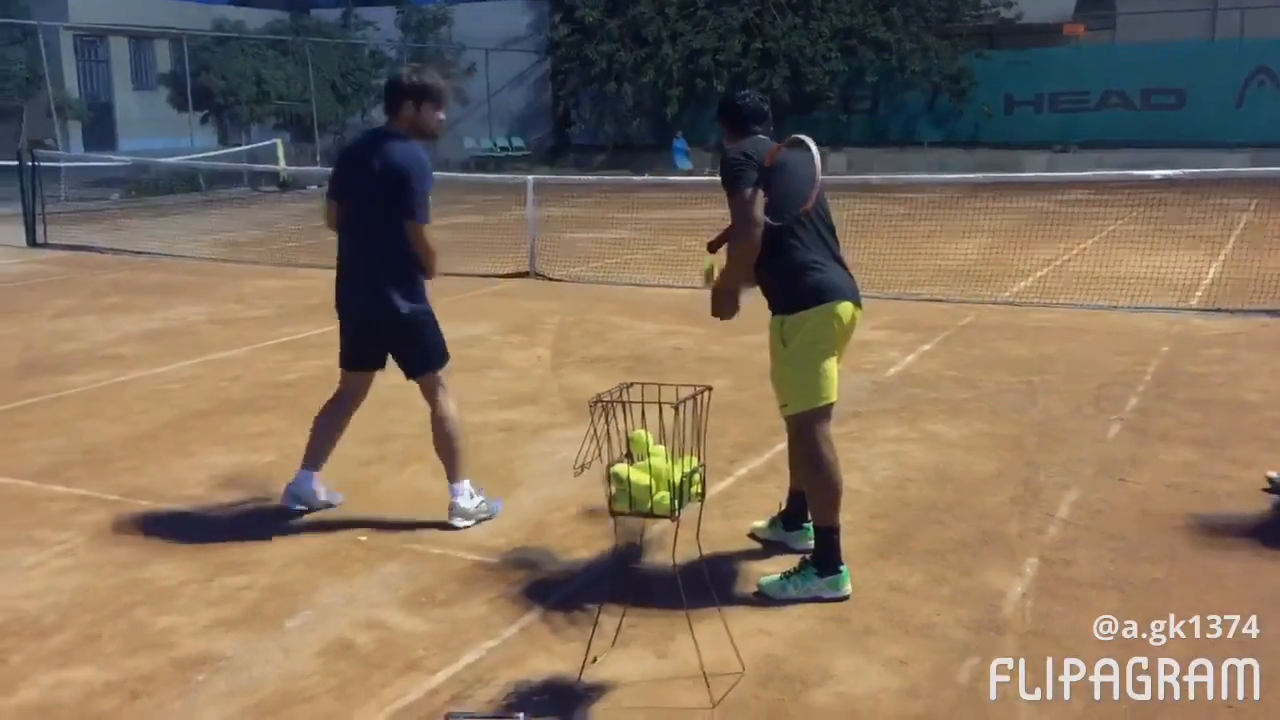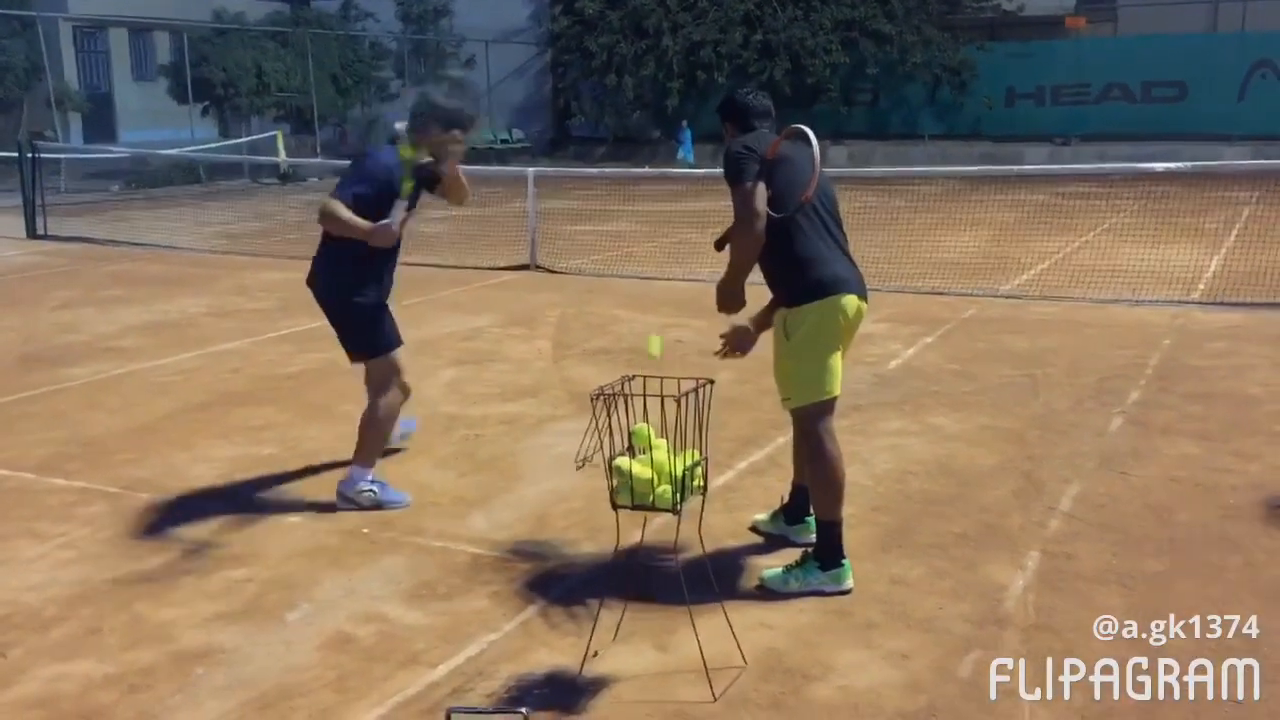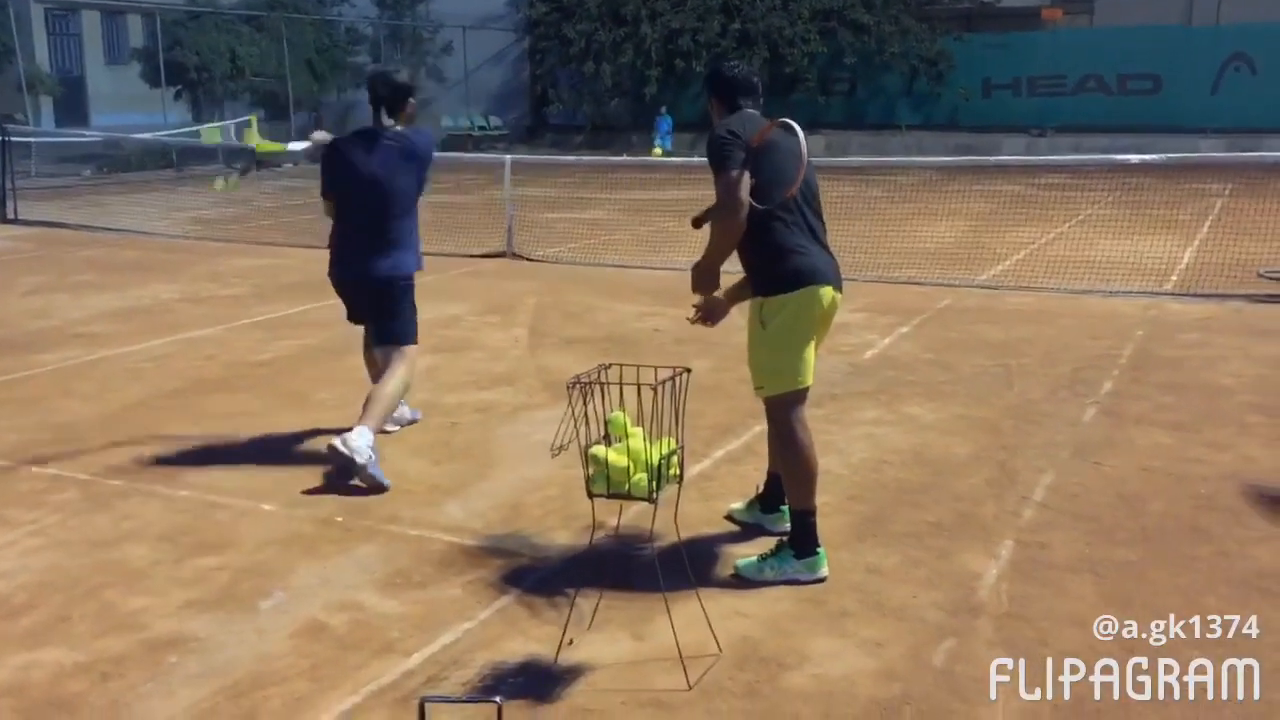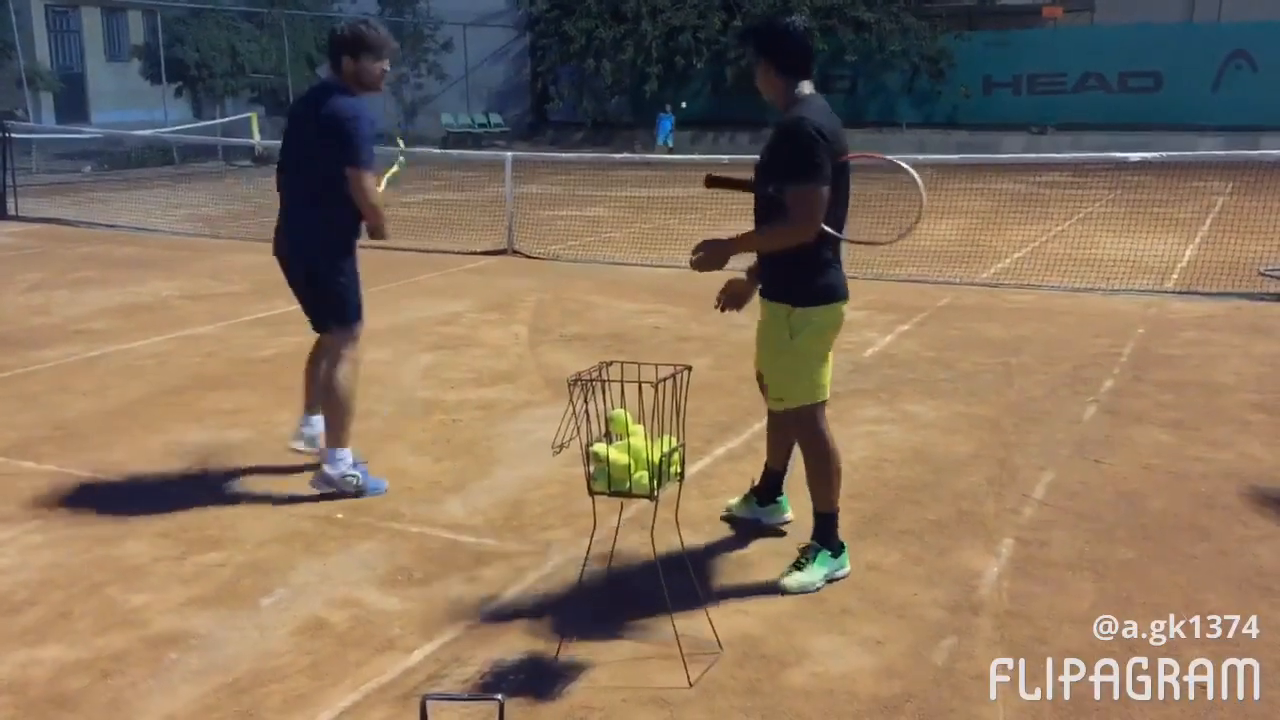
dt=0.7s
person 1, frame 1
left shoulder: (740, 157)
right shoulder: (793, 159)
left elbow: (752, 229)
left wrist: (726, 288)
right wrist: (741, 277)
left hip: (808, 304)
right hip: (838, 296)
left knee: (811, 426)
right knee: (801, 417)
left ankle: (828, 567)
right ankle: (795, 520)
person 1, frame 2
left shoulder: (743, 151)
right shoulder: (798, 155)
left elbow: (753, 223)
left wrist: (730, 284)
right wrist: (755, 328)
left hip: (817, 299)
right hip: (845, 290)
left knee: (815, 420)
right knee: (806, 412)
left ankle: (829, 561)
right ankle: (797, 513)
person 1, frame 3
left shoulder: (728, 135)
right shoulder: (783, 138)
left elbow: (735, 210)
left wrist: (707, 267)
right wrist: (728, 297)
left hip: (790, 288)
right hip: (820, 279)
left knee: (786, 409)
right knee: (780, 403)
left ankle: (804, 549)
right ankle: (772, 503)
person 1, frame 4
left shoulder: (802, 127)
right shoulder: (812, 119)
left elbow: (804, 223)
left wrist: (729, 248)
right wrist: (754, 276)
left hip: (804, 297)
right hip: (793, 290)
left knee: (806, 415)
right knee: (776, 391)
left ankle: (829, 548)
right ankle: (769, 497)
person 2, frame 1
left shoulder: (352, 151)
right shoulder: (410, 158)
left elbow: (334, 218)
right elbow: (420, 237)
right wrist: (429, 265)
left hip: (352, 295)
right hip: (396, 298)
left knee: (352, 389)
right knee: (439, 395)
left ankle: (305, 483)
right ankle: (462, 497)
person 2, frame 2
left shoulder: (415, 164)
right shoulder: (381, 163)
left elbow: (457, 195)
right elbow: (328, 211)
left wrist: (450, 162)
right wrist: (371, 233)
left hip: (364, 283)
right hip: (347, 285)
left knee: (382, 361)
right knee: (395, 384)
left ankle: (386, 428)
right ankle: (358, 481)
person 2, frame 3
left shoulder: (341, 149)
right shoulder: (422, 145)
left elbow: (331, 208)
left hip: (345, 269)
right hip: (393, 270)
left knee: (376, 332)
right knee: (401, 363)
left ankle: (389, 409)
right ankle: (359, 439)
person 2, frame 4
left shoulder: (308, 103)
right shoulder: (352, 113)
left elbow: (290, 175)
right elbow: (361, 188)
right wrist: (378, 222)
left hip: (294, 243)
right hip: (326, 246)
left knee: (329, 338)
right knee: (343, 348)
left ankle: (313, 426)
right ankle: (338, 464)
